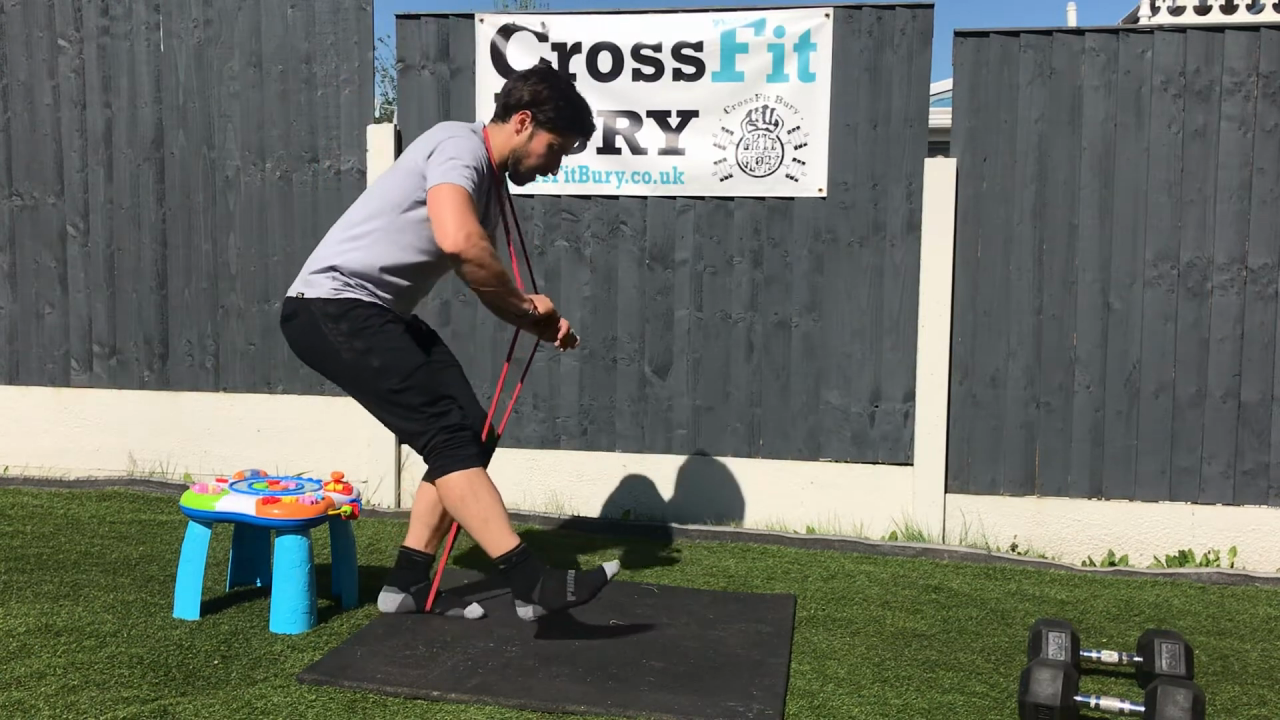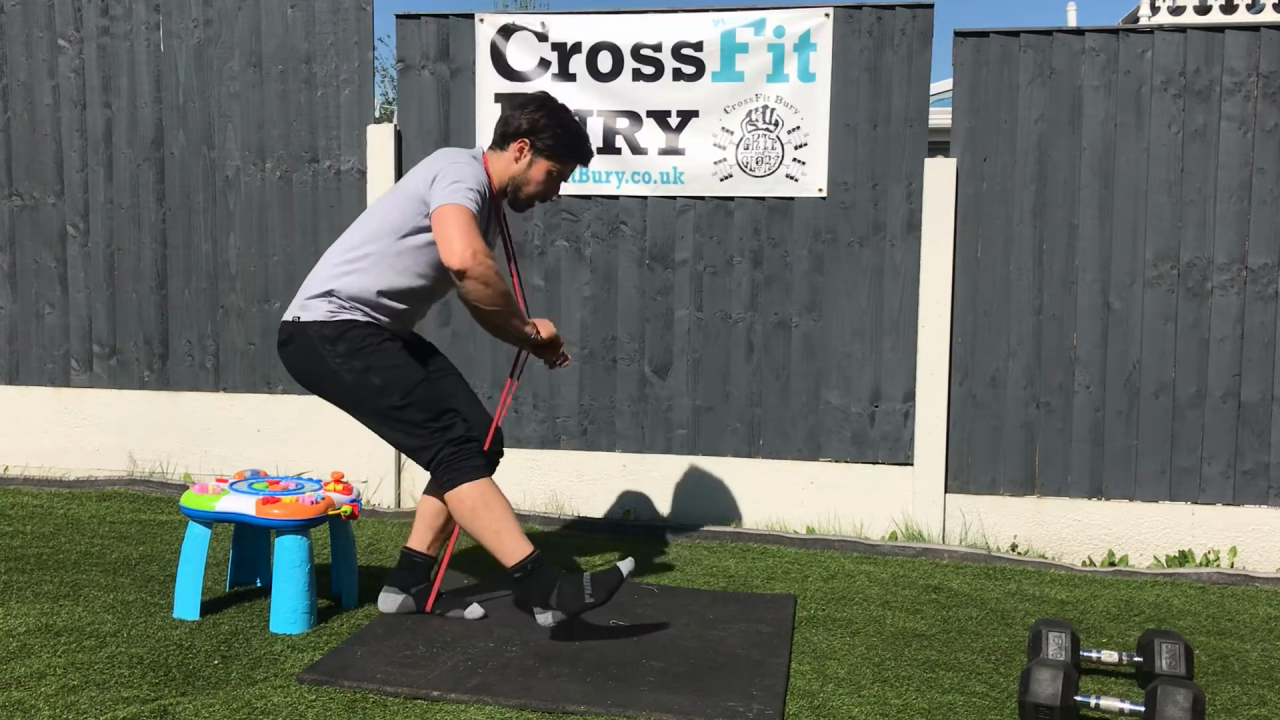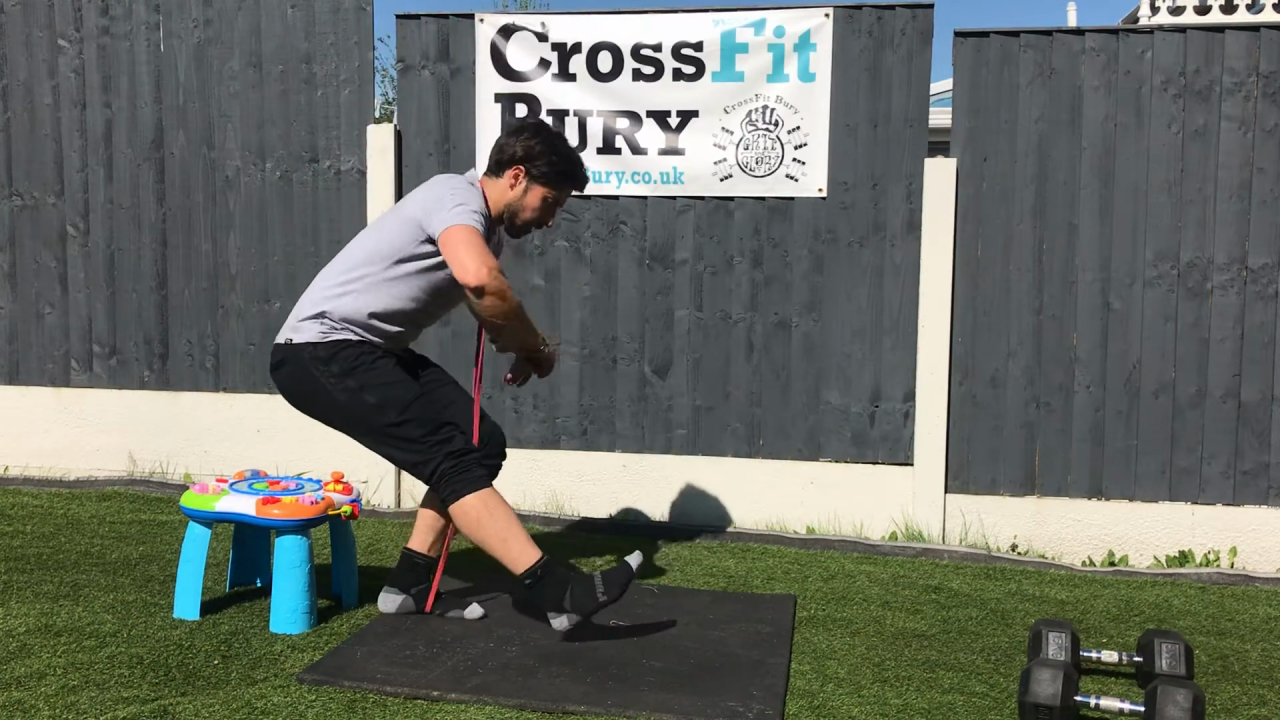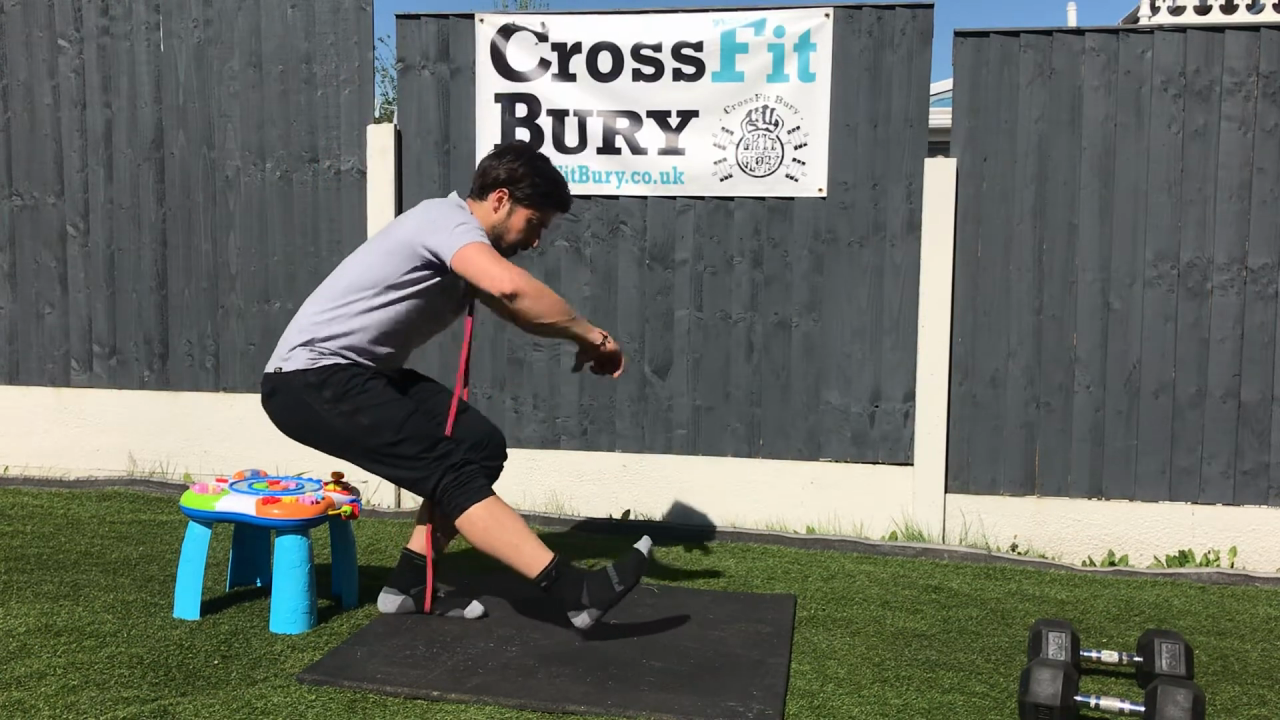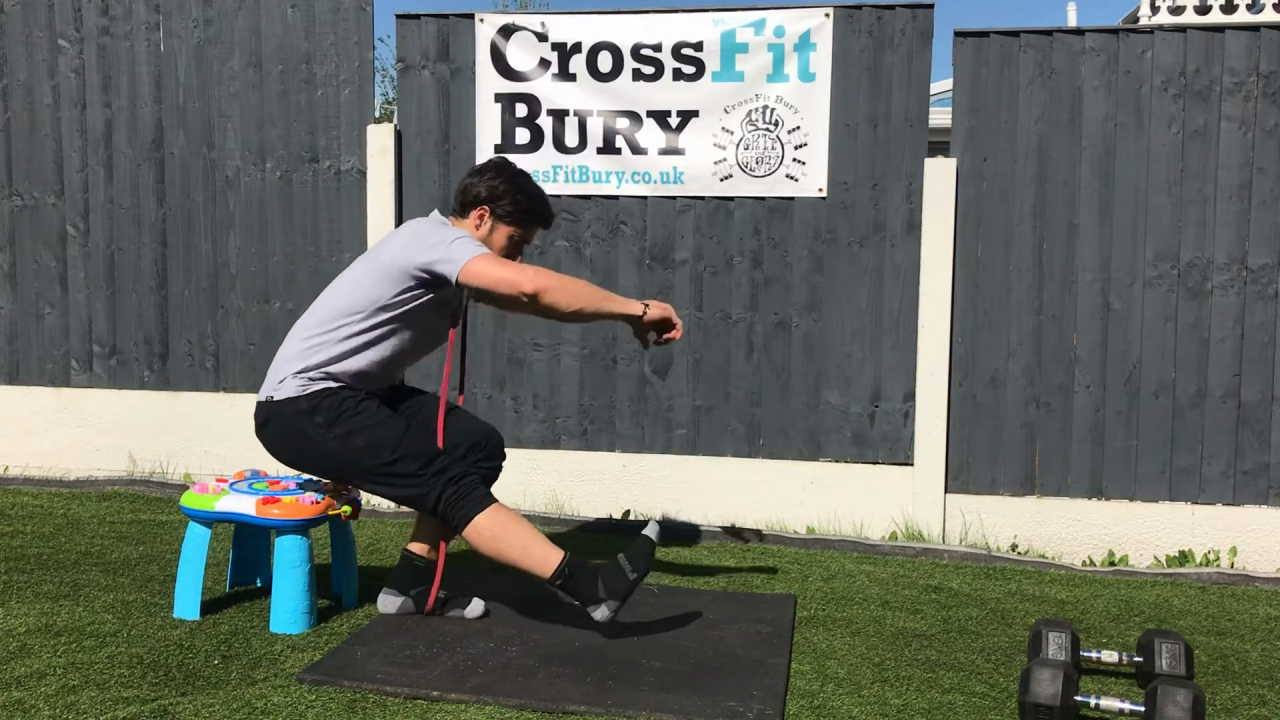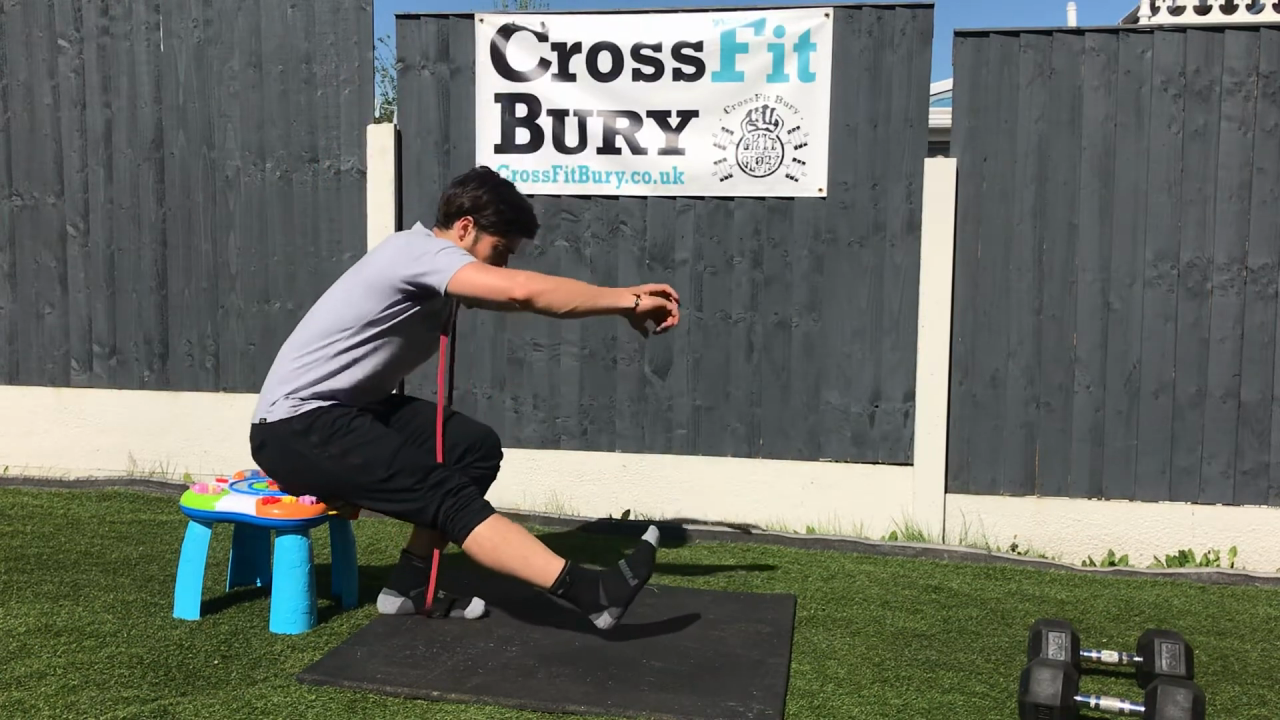
dt=0.2s
person 1, frame 1
left shoulder: (488, 182)
right shoulder: (459, 146)
left elbow: (483, 275)
right elbow: (458, 243)
left wrist: (537, 321)
right wrist: (525, 304)
left hip: (379, 313)
right hip: (330, 308)
left knee: (469, 433)
right knee: (449, 434)
left ankle: (408, 581)
right ankle: (531, 581)
person 1, frame 2
left shoulder: (487, 204)
right shoulder: (460, 171)
left elbow: (480, 296)
right elbow: (465, 262)
left wrist: (528, 336)
right wrist: (526, 329)
left hip: (376, 332)
right hip: (326, 331)
left knee: (477, 439)
right knee: (454, 445)
left ankle: (410, 582)
right ankle: (544, 587)
person 1, frame 3
left shoulder: (482, 223)
right shoulder: (456, 196)
left elbow: (487, 305)
right elbow: (480, 281)
left wrist: (523, 347)
right wrist: (532, 346)
left hip: (369, 350)
right hip: (318, 354)
left knee: (481, 443)
right knee: (451, 456)
left ankle: (410, 584)
right ankle: (558, 590)
person 1, frame 4
left shoulder: (458, 244)
right shoulder: (446, 219)
left elbow: (508, 300)
right elbow: (511, 288)
left wrist: (584, 337)
right wrist: (592, 336)
left hip: (357, 372)
right hip: (306, 380)
left knee: (480, 445)
right knee: (448, 469)
left ankle: (407, 585)
right ankle: (573, 589)
person 1, frame 5
left shoulder: (448, 263)
right shoulder: (432, 238)
left elbow: (525, 297)
right elbow: (529, 287)
left wrist: (629, 310)
right wrist: (635, 310)
left hip: (347, 395)
right hip: (298, 409)
left knee: (479, 447)
right knee: (446, 480)
left ankle: (410, 585)
right ankle: (588, 583)
person 1, frame 6
left shoulder: (435, 268)
right shoulder: (418, 250)
left elbow: (529, 290)
right elbow: (522, 291)
left wrist: (622, 293)
right wrist: (628, 304)
left hip: (343, 411)
right hip: (293, 428)
left knee: (476, 448)
right knee: (444, 493)
left ankle: (409, 586)
right ankle: (587, 590)
